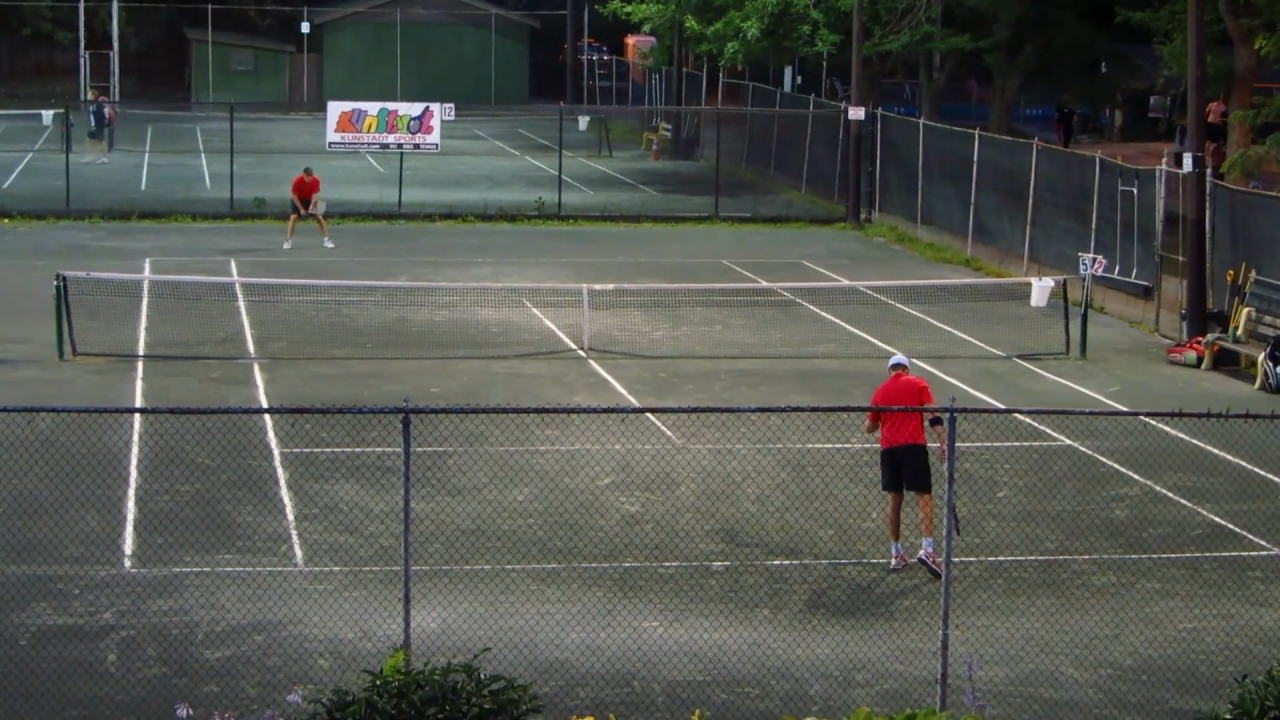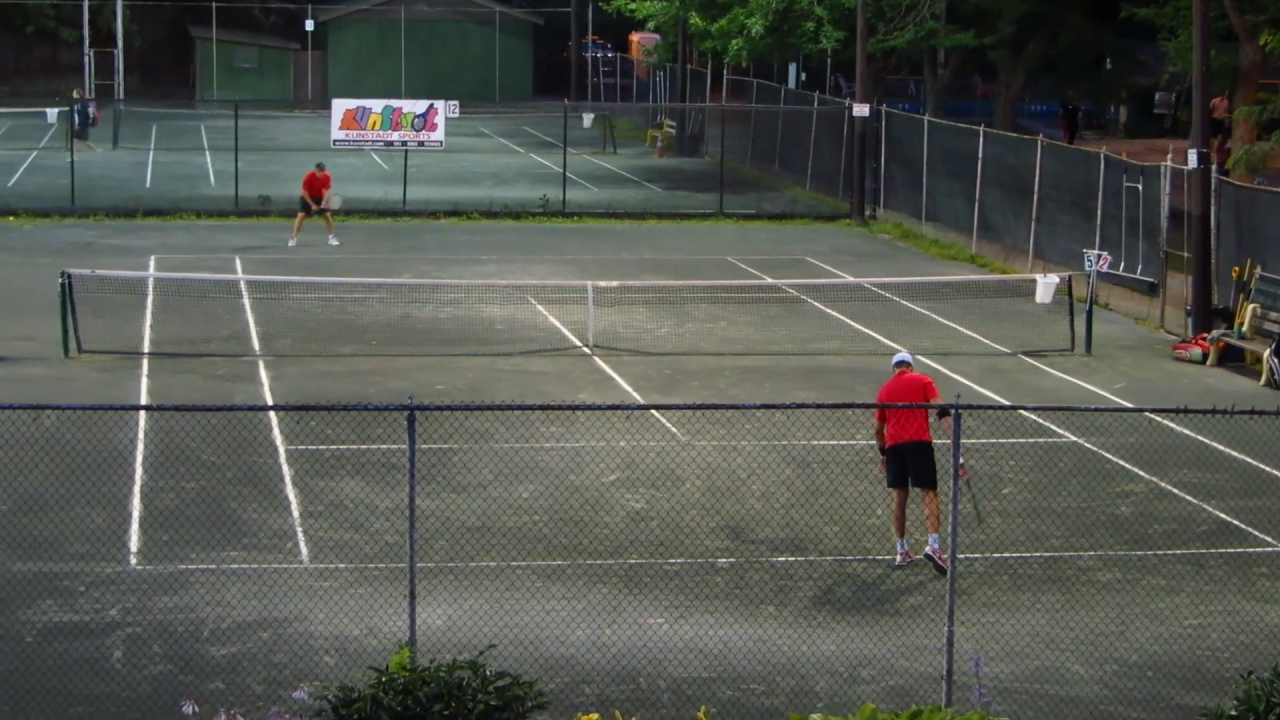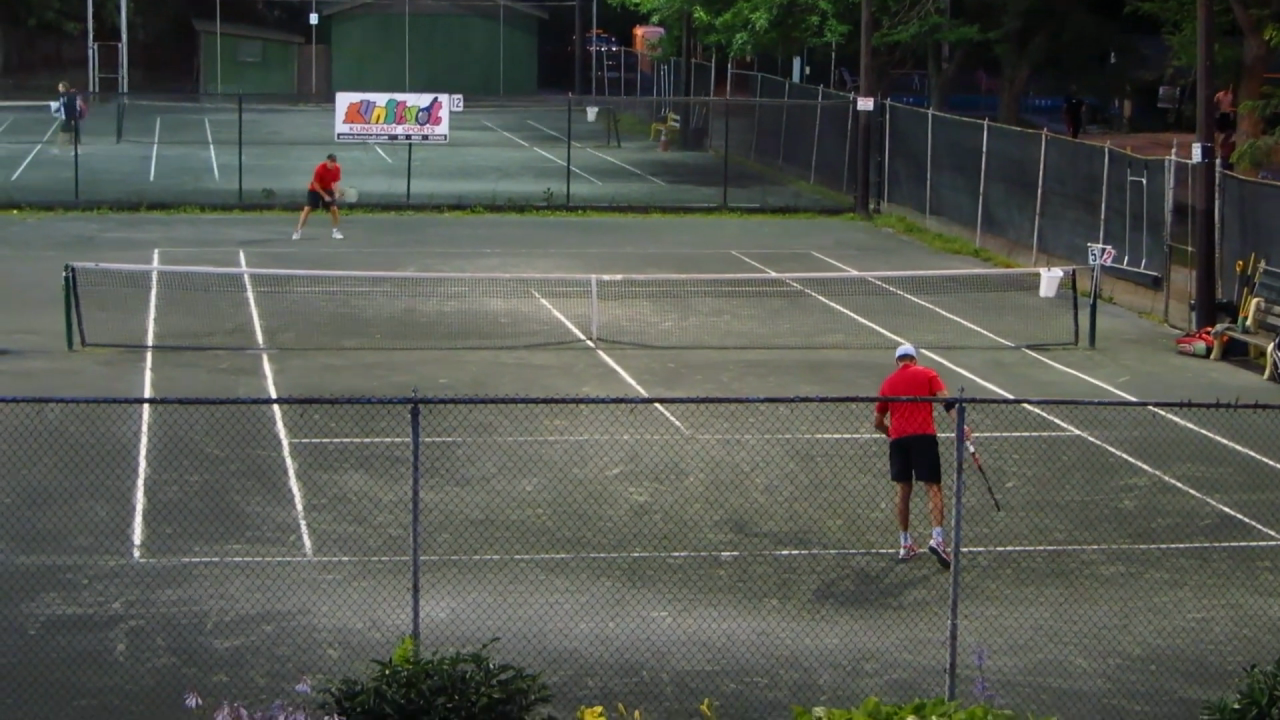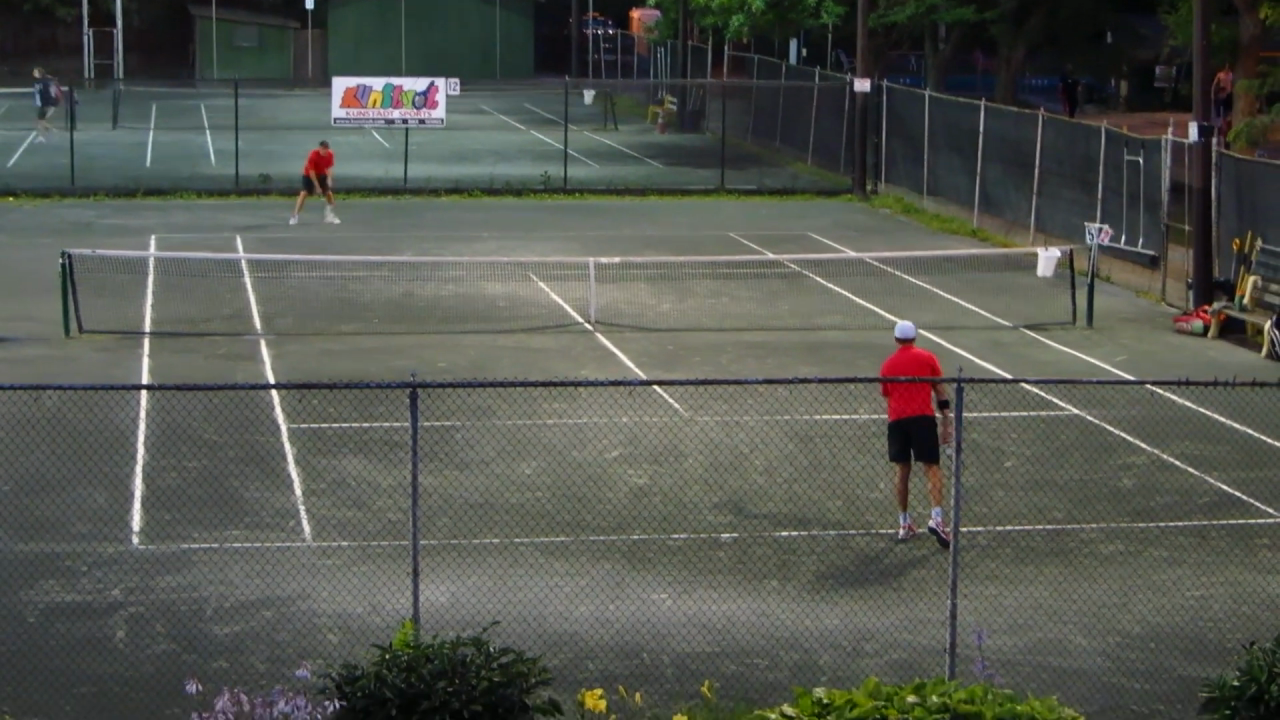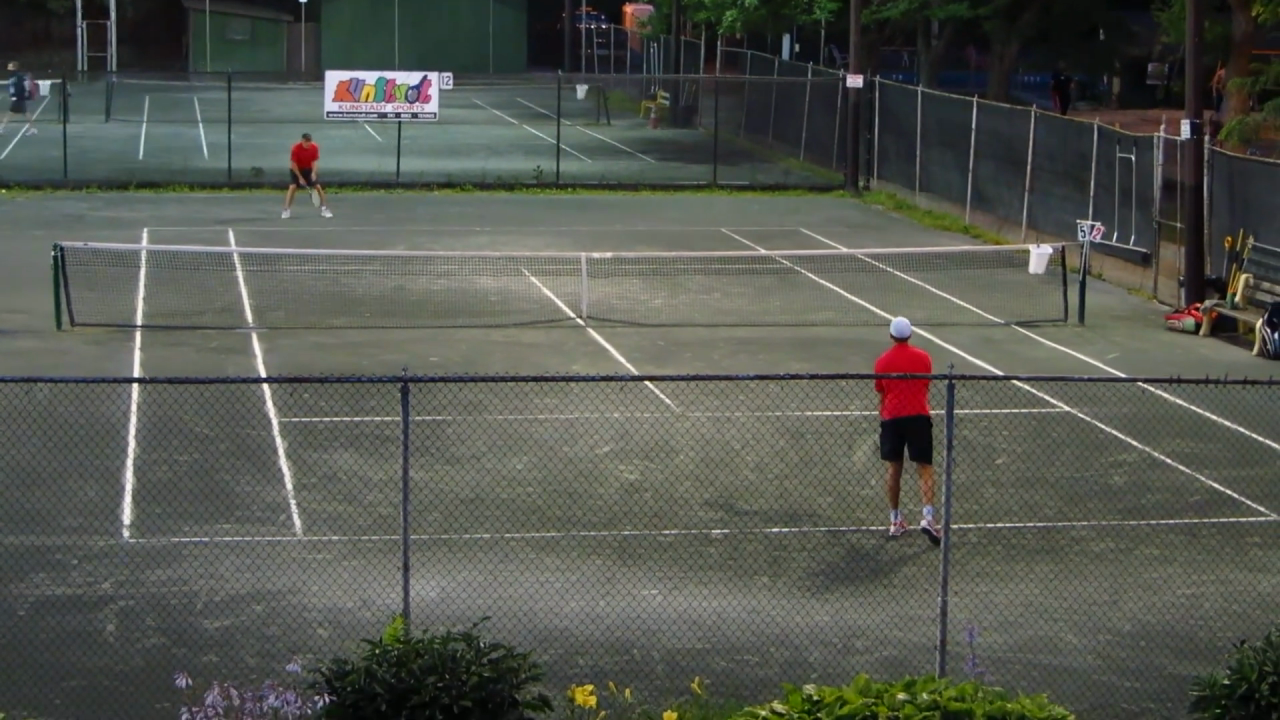
dt=0.3s
person 1, frame 1
left shoulder: (880, 391)
right shoulder: (918, 384)
left elbow: (870, 427)
right elbow: (933, 415)
right wrist: (943, 442)
left hip: (888, 449)
right hip: (913, 446)
left knee: (894, 501)
right knee: (924, 498)
left ankle: (896, 554)
right ankle: (927, 549)
person 1, frame 2
left shoulder: (885, 389)
right shoulder: (923, 380)
left elbow: (878, 429)
right elbow: (940, 409)
left wrist: (883, 453)
left hip: (894, 446)
right hip: (919, 442)
left knee: (899, 497)
right knee: (929, 494)
left ankle: (902, 551)
right ankle: (933, 544)
person 1, frame 3
left shoulder: (888, 383)
right shoulder: (927, 374)
left elbow: (877, 422)
right elbow: (945, 400)
left hip: (898, 439)
right hip: (923, 436)
left knee: (903, 491)
right knee: (933, 488)
left ankle: (905, 544)
right ankle: (937, 538)
person 1, frame 4
left shoulder: (888, 364)
right shoulder: (927, 358)
right elbow: (941, 395)
right wrist: (946, 424)
left hip: (897, 420)
right hip: (922, 418)
left knee: (902, 471)
right knee: (932, 468)
left ankle: (904, 524)
right ankle: (936, 518)
person 1, frame 5
left shoulder: (882, 361)
right shoulder: (924, 358)
left wrist: (884, 419)
left hip: (891, 419)
right hip: (918, 417)
left knee: (894, 470)
right knee: (925, 469)
left ankle: (895, 521)
right ankle: (927, 517)
